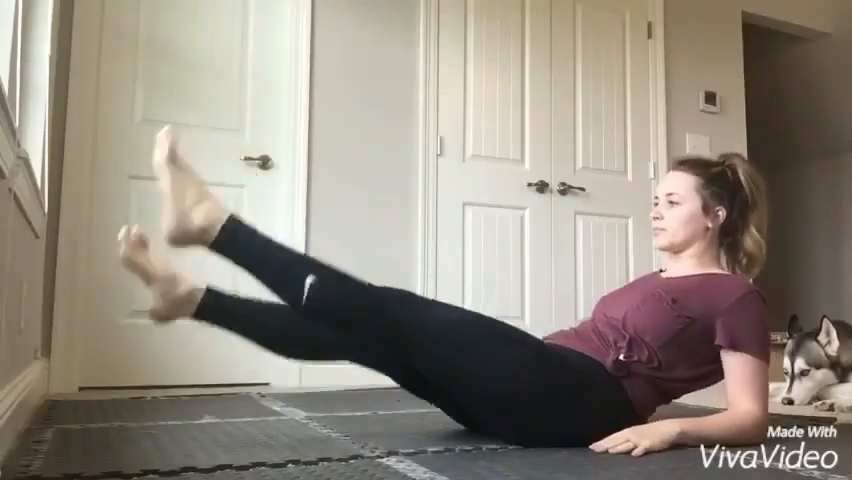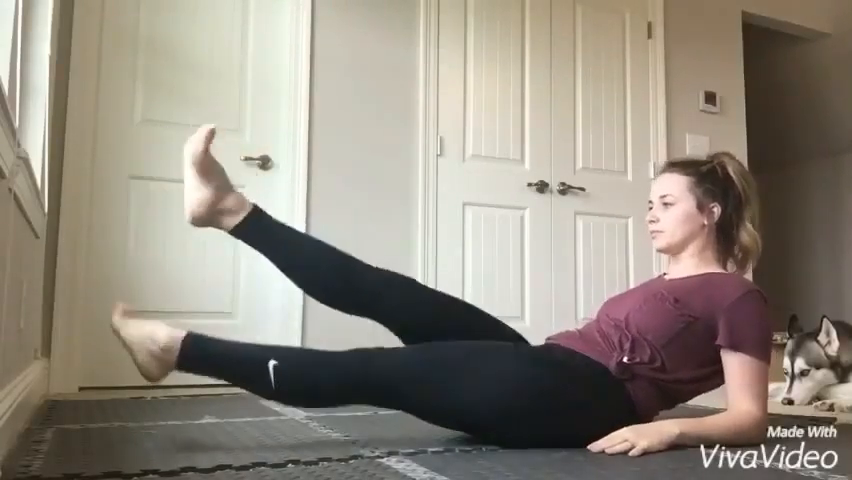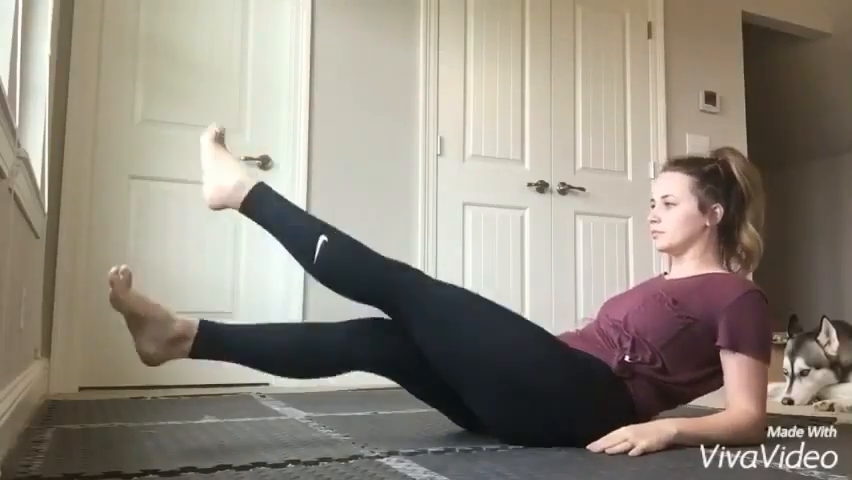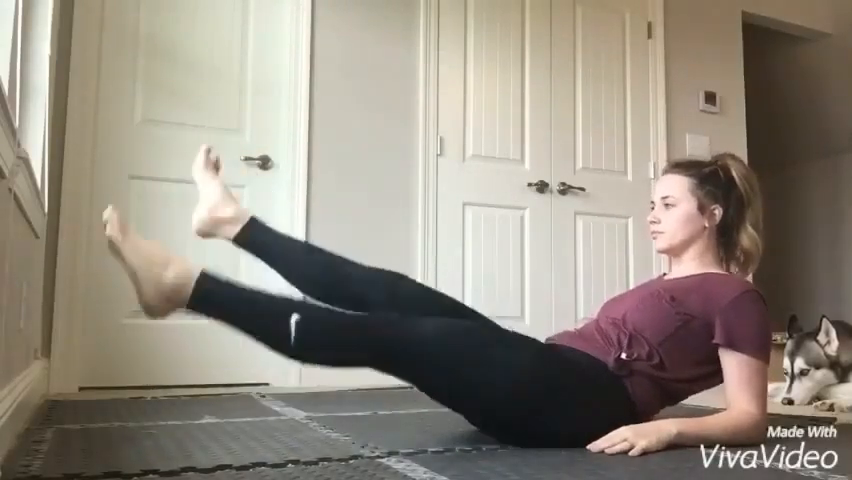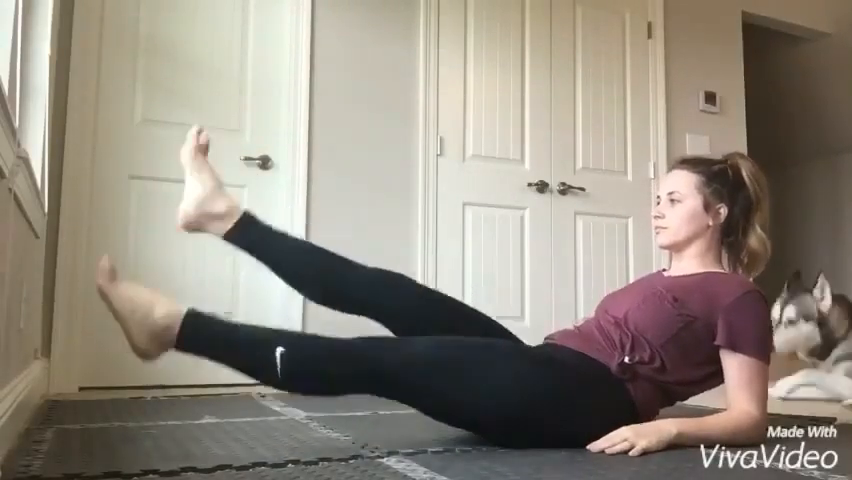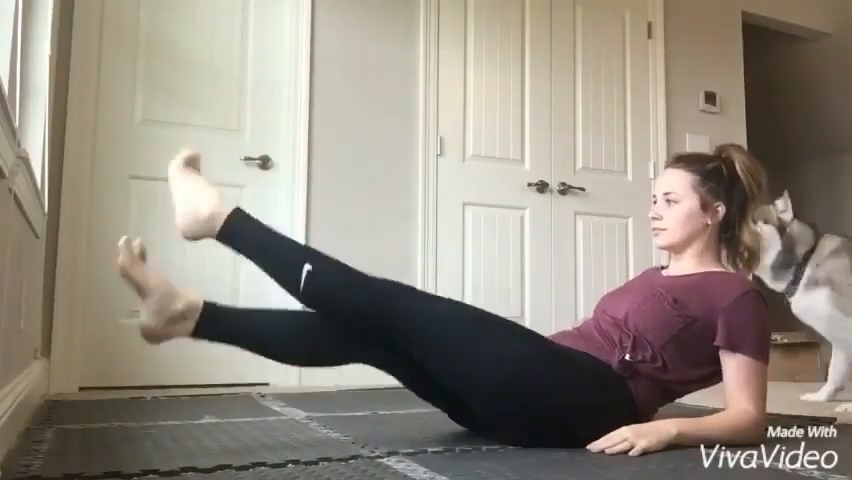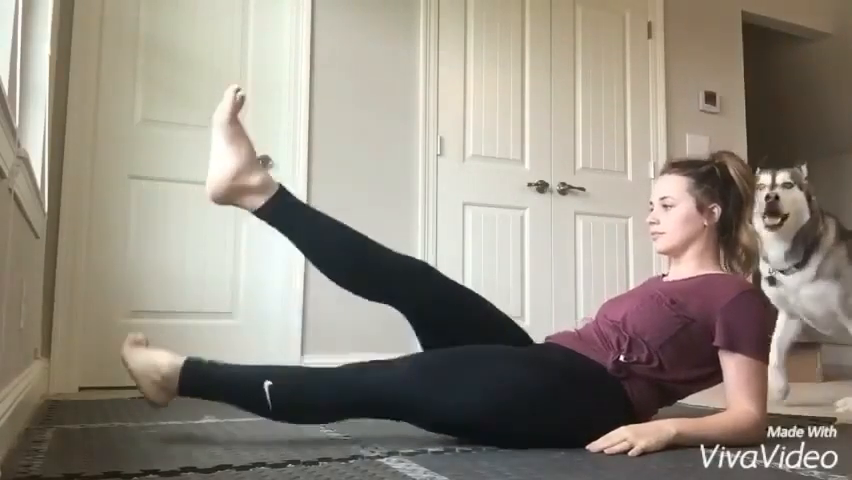
dt=0.2s
person 1, frame 1
left shoulder: (735, 297)
right shoulder: (660, 282)
left elbow: (750, 418)
left wrist: (669, 427)
left hip: (581, 403)
right hip: (543, 397)
left knee: (390, 311)
right knee: (366, 330)
left ankle: (216, 223)
right ankle: (192, 298)
person 1, frame 2
left shoulder: (735, 298)
right shoulder: (666, 286)
left elbow: (750, 417)
left wrist: (670, 428)
left hip: (583, 405)
right hip: (546, 386)
left knee: (370, 370)
right knee: (392, 296)
left ankle: (181, 348)
right ankle: (234, 211)
person 1, frame 3
left shoulder: (736, 299)
right shoulder: (665, 287)
left elbow: (748, 418)
left wrist: (667, 427)
left hip: (584, 404)
right hip: (543, 397)
left knee: (410, 293)
right knee: (377, 337)
left ankle: (246, 190)
right ankle: (183, 335)
person 1, frame 4
left shoulder: (735, 298)
right shoulder: (664, 286)
left elbow: (750, 417)
left wrist: (666, 427)
left hip: (584, 405)
right hip: (544, 394)
left knee: (390, 335)
right knee: (395, 296)
left ankle: (188, 284)
right ankle: (235, 221)
person 1, frame 5
left shoulder: (734, 297)
right shoulder: (661, 281)
left elbow: (749, 418)
left wrist: (667, 426)
left hip: (579, 406)
right hip: (540, 384)
left knee: (380, 361)
right knee: (391, 296)
left ankle: (179, 325)
right ankle: (225, 214)
person 1, frame 6
left shoulder: (735, 298)
right shoulder: (658, 280)
left elbow: (748, 418)
left wrist: (666, 428)
left hip: (587, 405)
right hip: (542, 392)
left knee: (392, 307)
right knee: (365, 327)
right ankle: (191, 313)
person 1, frame 7
left shoulder: (736, 299)
right shoulder: (665, 284)
left elbow: (748, 418)
left wrist: (666, 426)
left hip: (581, 403)
right hip: (547, 386)
left knee: (378, 383)
right knee: (409, 281)
left ankle: (183, 375)
right ankle: (255, 187)
